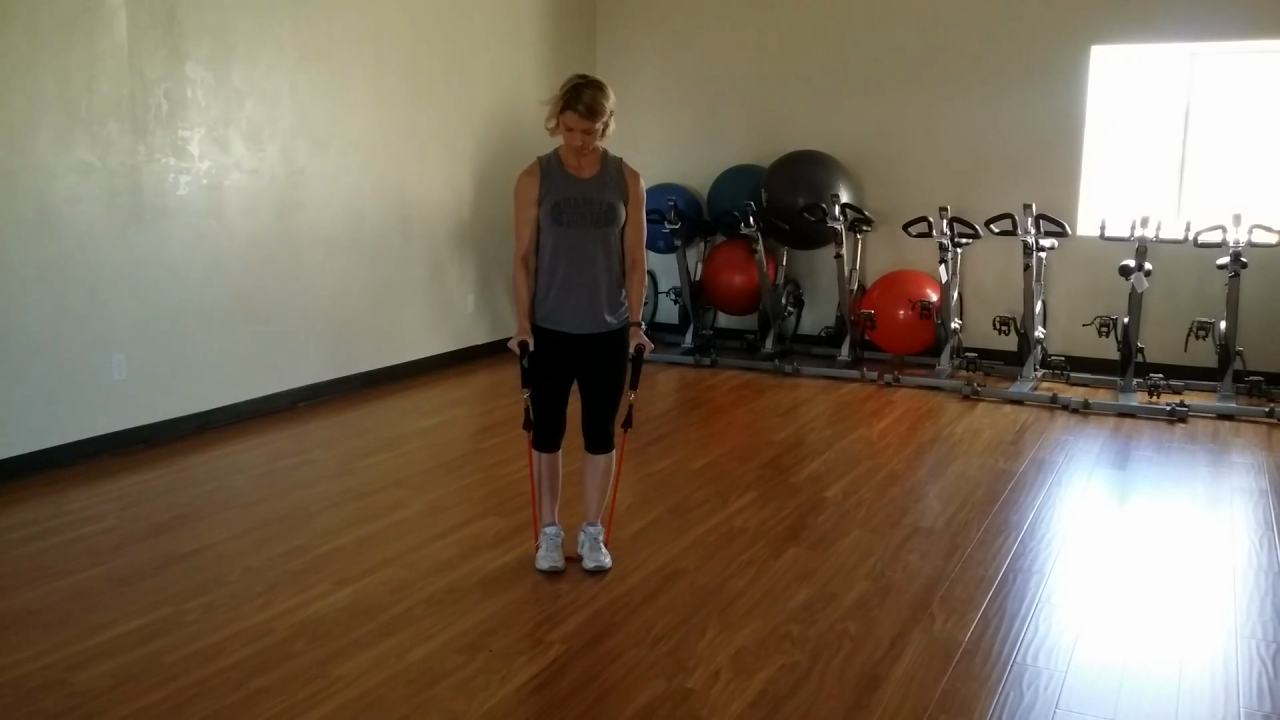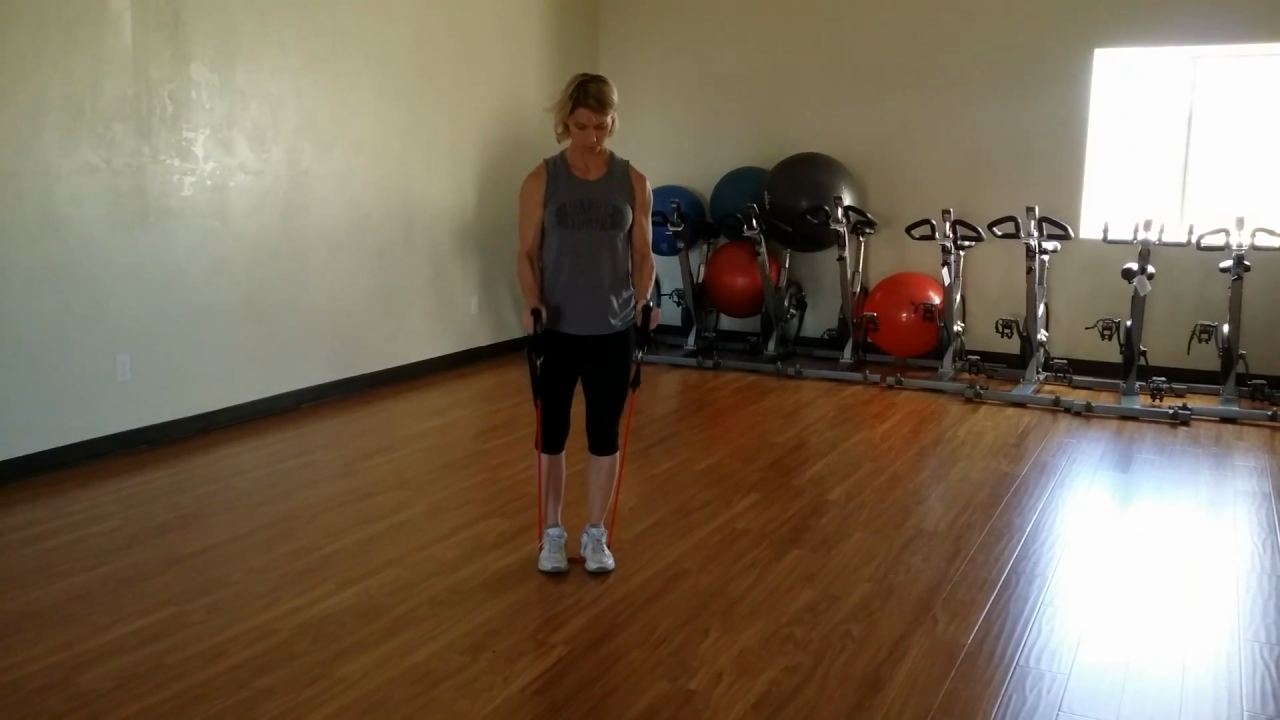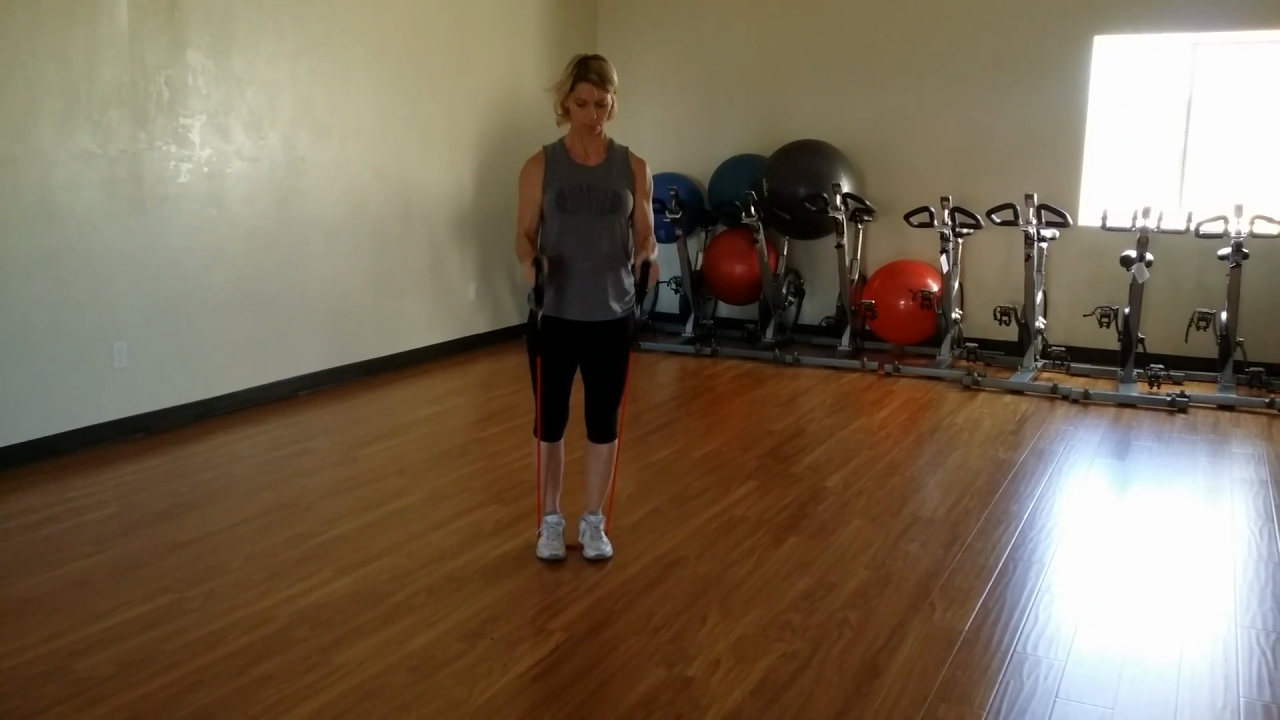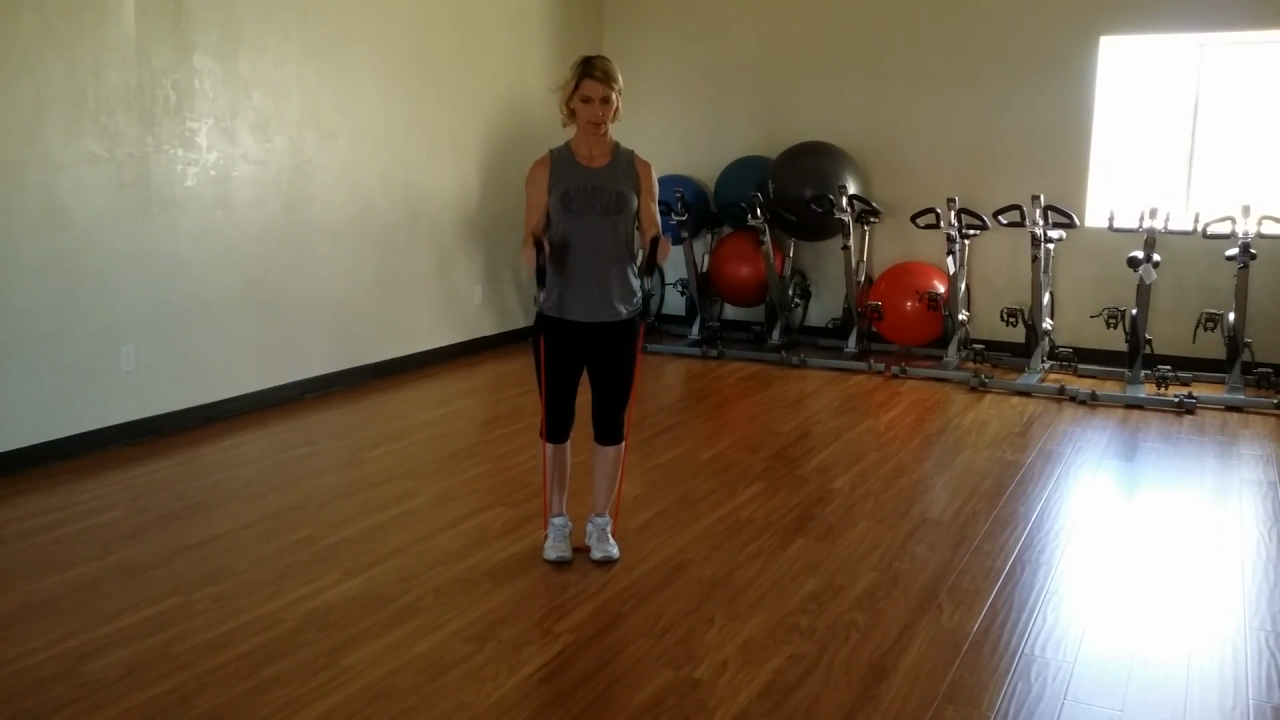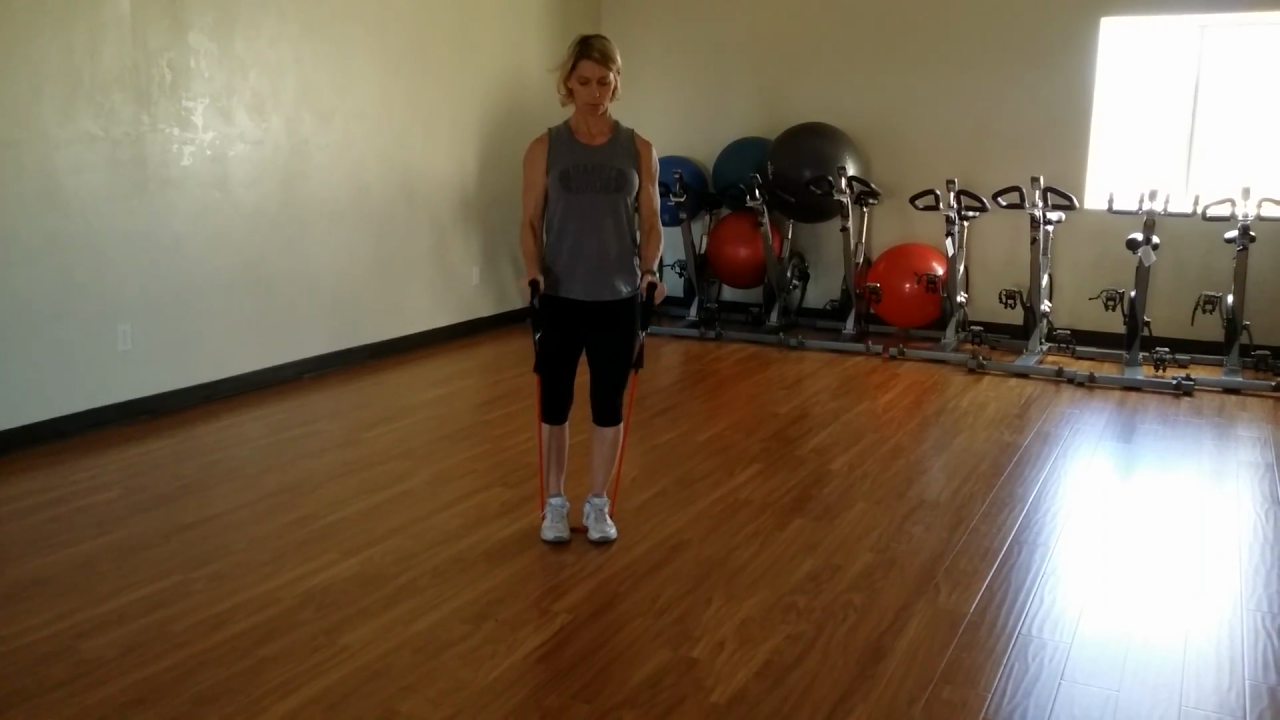
dt=1s
person 1, frame 1
left shoulder: (627, 179)
right shoulder: (535, 177)
left elbow: (635, 259)
right elbow: (523, 256)
left wrist: (635, 322)
right wrist: (522, 321)
left hip: (607, 330)
right hip: (550, 329)
left knee: (601, 433)
right knee: (547, 431)
left ankle: (592, 532)
right ankle: (549, 531)
person 1, frame 2
left shoulder: (633, 182)
right shoulder: (541, 179)
left elbow: (642, 254)
right elbow: (527, 253)
left wrist: (641, 299)
right wrist: (532, 301)
left hip: (613, 330)
right hip: (555, 330)
left knee: (604, 434)
right knee: (551, 433)
left ankle: (595, 534)
right ankle: (552, 533)
person 1, frame 3
left shoulder: (633, 167)
right shoulder: (540, 165)
left elbow: (645, 238)
right elbow: (524, 235)
left wrist: (645, 256)
right wrist: (529, 260)
left hip: (612, 316)
right hip: (553, 316)
left knee: (603, 421)
right knee: (550, 421)
left ankle: (593, 521)
right ankle: (551, 520)
person 1, frame 4
left shoulder: (638, 169)
right shoulder: (546, 168)
left elbow: (651, 238)
right elbow: (532, 236)
left wrist: (656, 247)
right wrist: (533, 247)
left hip: (618, 319)
right hip: (559, 317)
left knee: (610, 424)
right knee: (556, 423)
left ankle: (600, 523)
right ankle: (557, 522)
person 1, frame 5
left shoulder: (638, 148)
right shoulder: (545, 147)
left elbow: (650, 223)
right elbow: (531, 221)
left wrist: (649, 268)
right wrist: (531, 268)
left hip: (618, 300)
right hip: (559, 300)
left knee: (608, 404)
right knee: (554, 403)
left ankle: (598, 504)
right ankle: (555, 503)
